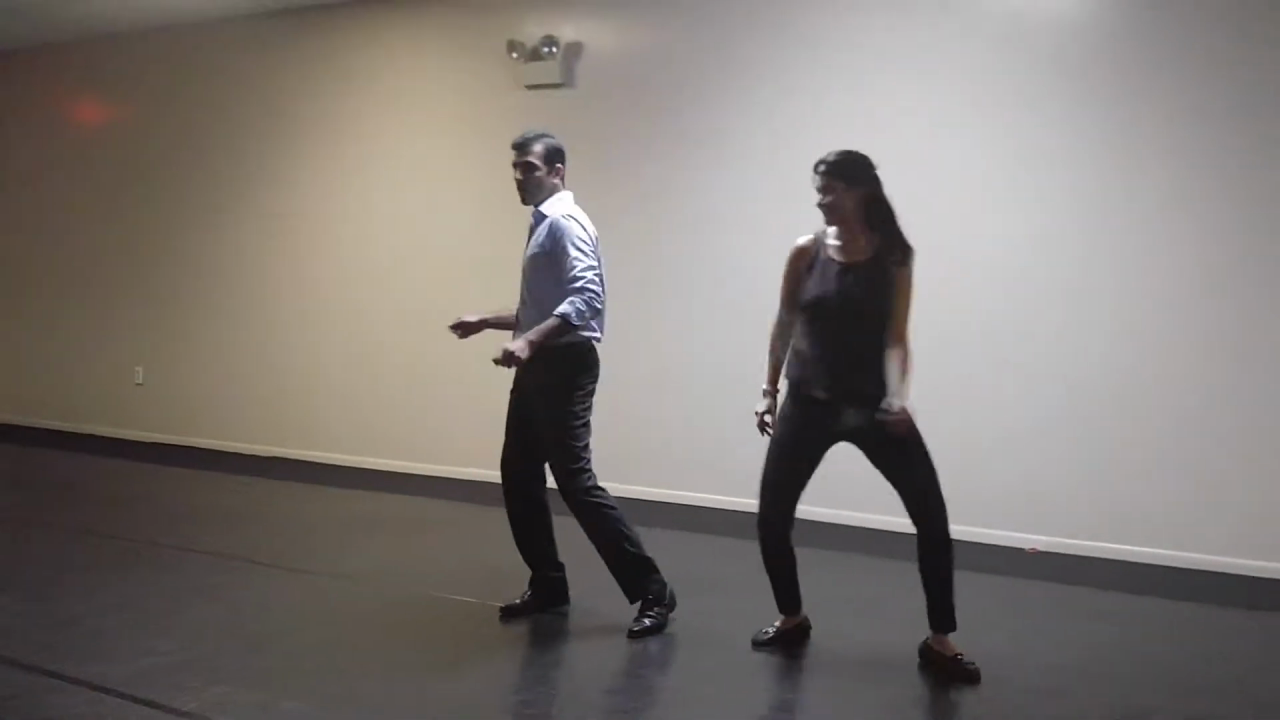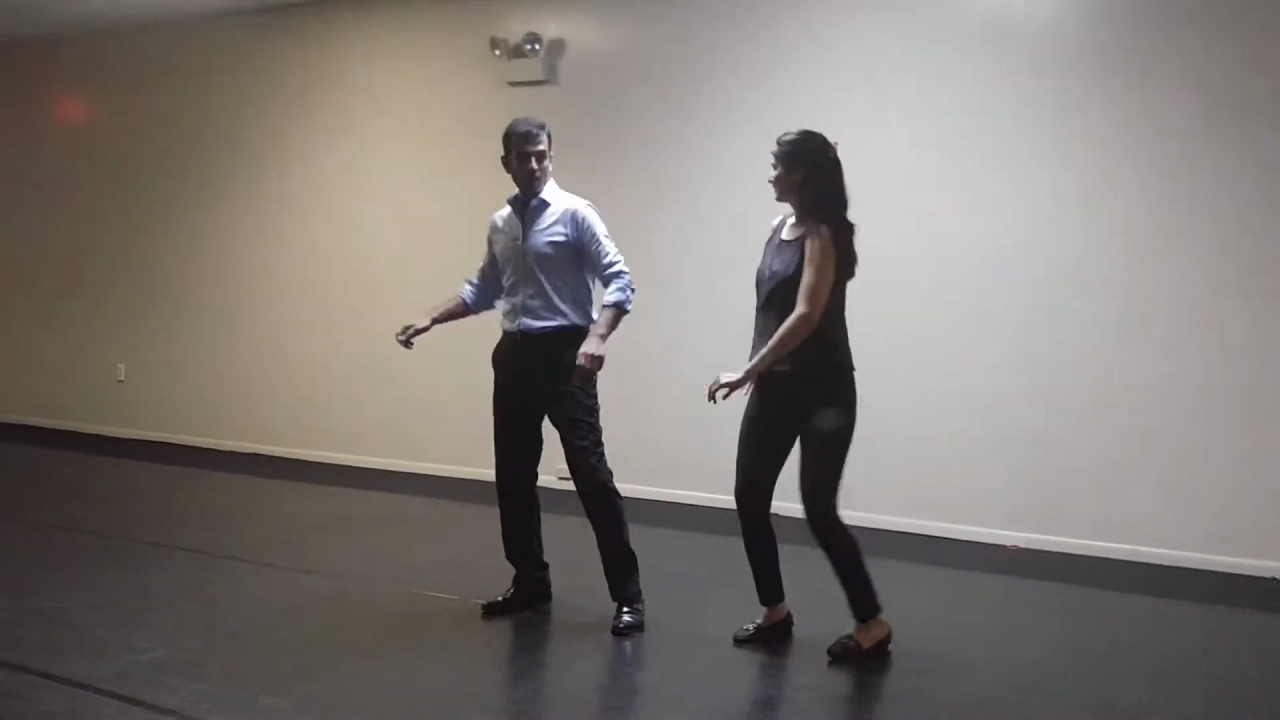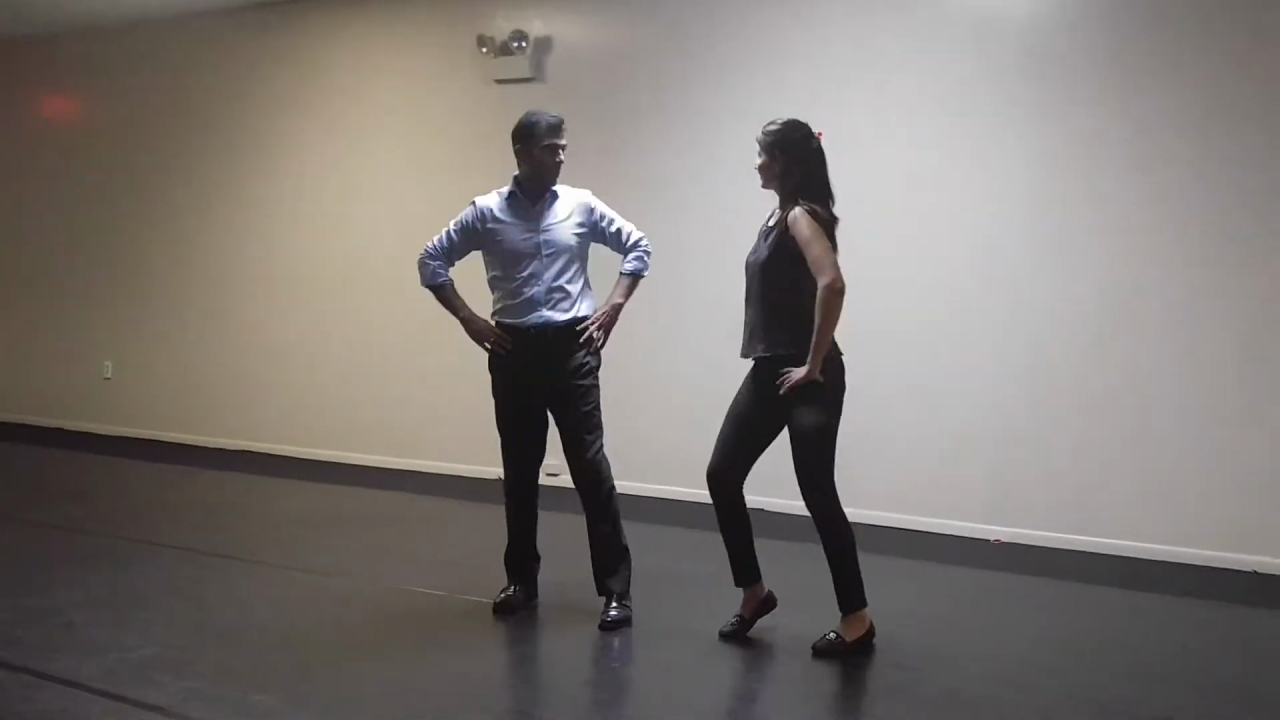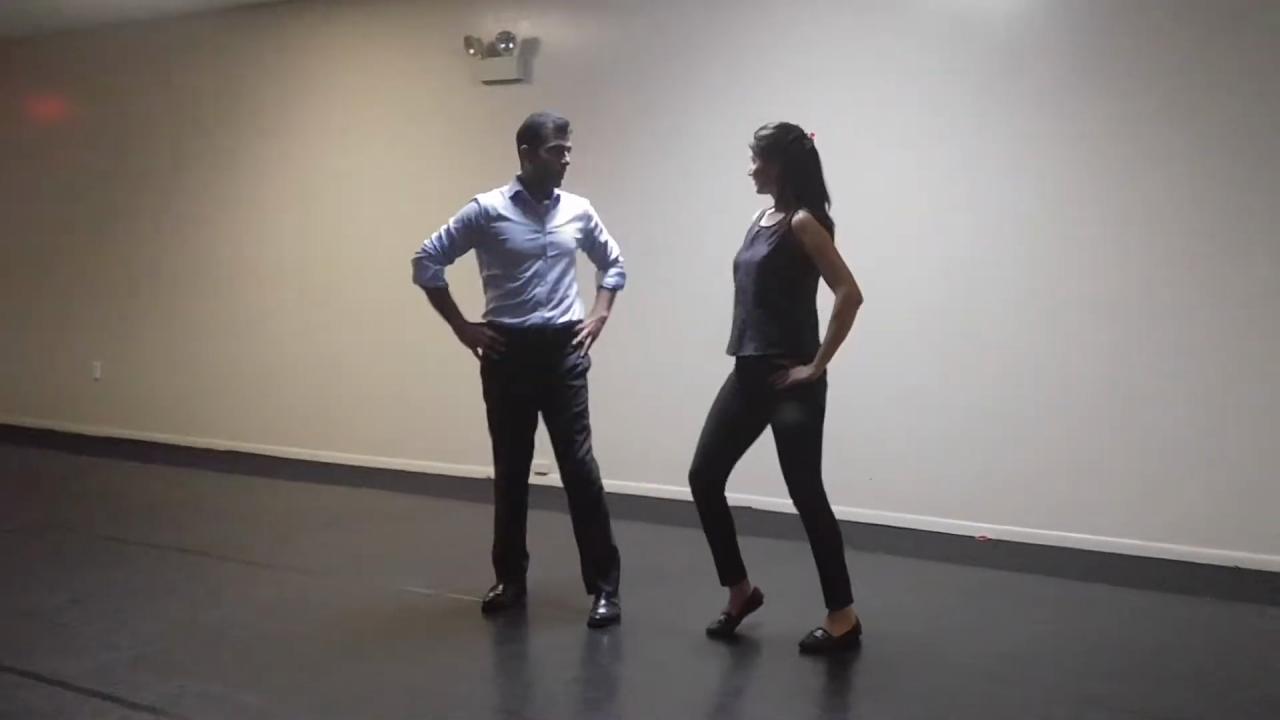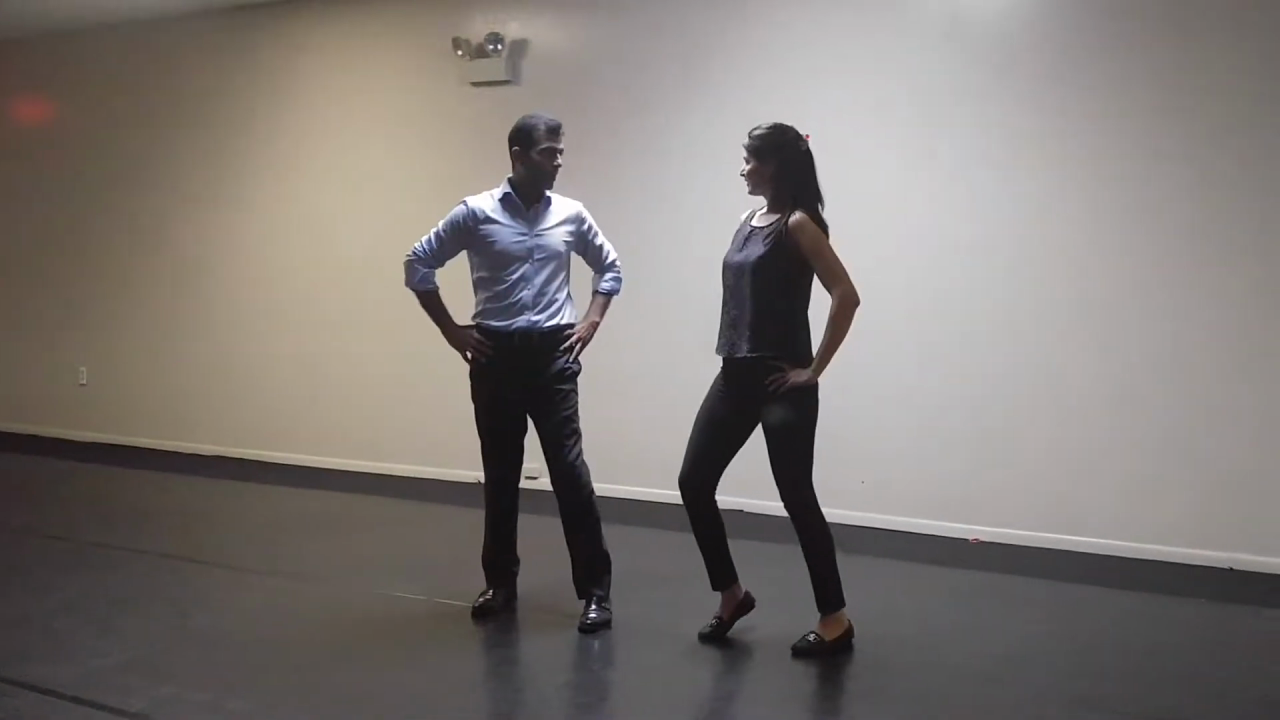
dt=0.3s
person 1, frame 1
left shoulder: (894, 258)
right shoulder: (806, 251)
left elbow: (895, 339)
right elbow: (786, 324)
left wrist: (897, 396)
right wrist: (770, 391)
left hip: (871, 404)
right hip: (809, 403)
left knee: (931, 516)
right knee: (771, 517)
left ankle: (939, 640)
right ankle: (792, 618)
person 1, frame 2
left shoulder: (823, 235)
right shoulder: (781, 228)
left elbow: (807, 315)
left wrist: (748, 372)
left hip: (823, 388)
right hip: (777, 386)
left knee: (819, 509)
right knee: (749, 498)
left ankle: (871, 624)
right ankle: (775, 610)
person 1, frame 3
left shoulder: (802, 216)
right shoulder: (778, 216)
left elbow: (832, 283)
left wrist: (816, 363)
right wrist: (788, 361)
left hip: (809, 380)
right hip: (770, 372)
left knee: (819, 496)
right knee: (721, 477)
left ankle: (856, 618)
right ankle: (754, 592)
person 1, frame 4
left shoulder: (802, 223)
right shoulder: (761, 221)
left elbow: (849, 293)
left wrist: (818, 365)
right wrist: (747, 359)
left hip: (790, 379)
right hip: (748, 373)
left knee: (806, 494)
right knee: (704, 478)
left ankle: (843, 615)
right ankle: (740, 590)
person 1, frame 5
left shoulder: (798, 224)
right shoulder: (748, 221)
left elbow: (846, 296)
left wrist: (816, 368)
right wrist: (735, 363)
left hip: (782, 380)
right hip: (735, 375)
left knee: (796, 497)
right knee: (693, 482)
left ankle: (834, 619)
right ankle: (731, 594)
person 2, frame 1
left shoulder: (565, 222)
right shoulder: (543, 224)
left elbow: (585, 300)
left wrist: (528, 340)
right wrist: (488, 321)
left hip: (564, 366)
right hip: (537, 366)
left knee: (575, 482)
right knee: (518, 477)
left ankle: (652, 593)
right ankle: (548, 584)
person 2, frame 2
left shoulder: (575, 213)
right shoulder: (501, 222)
left elbow: (618, 279)
right elbow: (482, 288)
left wrist: (599, 335)
right wrist: (431, 321)
left hip: (563, 353)
right hip: (514, 354)
left knee: (590, 473)
right knee: (513, 475)
left ankle: (627, 595)
right ankle: (530, 581)
person 2, frame 3
left shoulder: (582, 206)
right shoulder: (486, 212)
left elbow: (637, 246)
right elbow: (432, 260)
left wrist: (614, 305)
right wrist: (470, 319)
left hip: (572, 347)
right hip: (514, 350)
left knee: (590, 468)
right knee: (519, 471)
left ankle: (615, 589)
right ankle: (522, 579)
person 2, frame 4
left shoulder: (579, 212)
right shoulder: (487, 210)
left elbow: (613, 263)
right elbow: (427, 262)
left wrist: (599, 316)
right wrist: (462, 326)
left hip: (564, 351)
right hip: (507, 352)
left knee: (579, 467)
right knee: (510, 470)
left ankle: (604, 586)
right ankle: (510, 578)
person 2, frame 5
left shoulder: (572, 215)
right shoulder: (475, 212)
left elbow: (610, 267)
right elbow: (418, 264)
left wrist: (591, 322)
right wrist: (450, 329)
left hip: (553, 354)
right hip: (494, 354)
left knee: (569, 471)
right knee: (500, 474)
left ankle: (595, 591)
right ankle: (500, 583)
